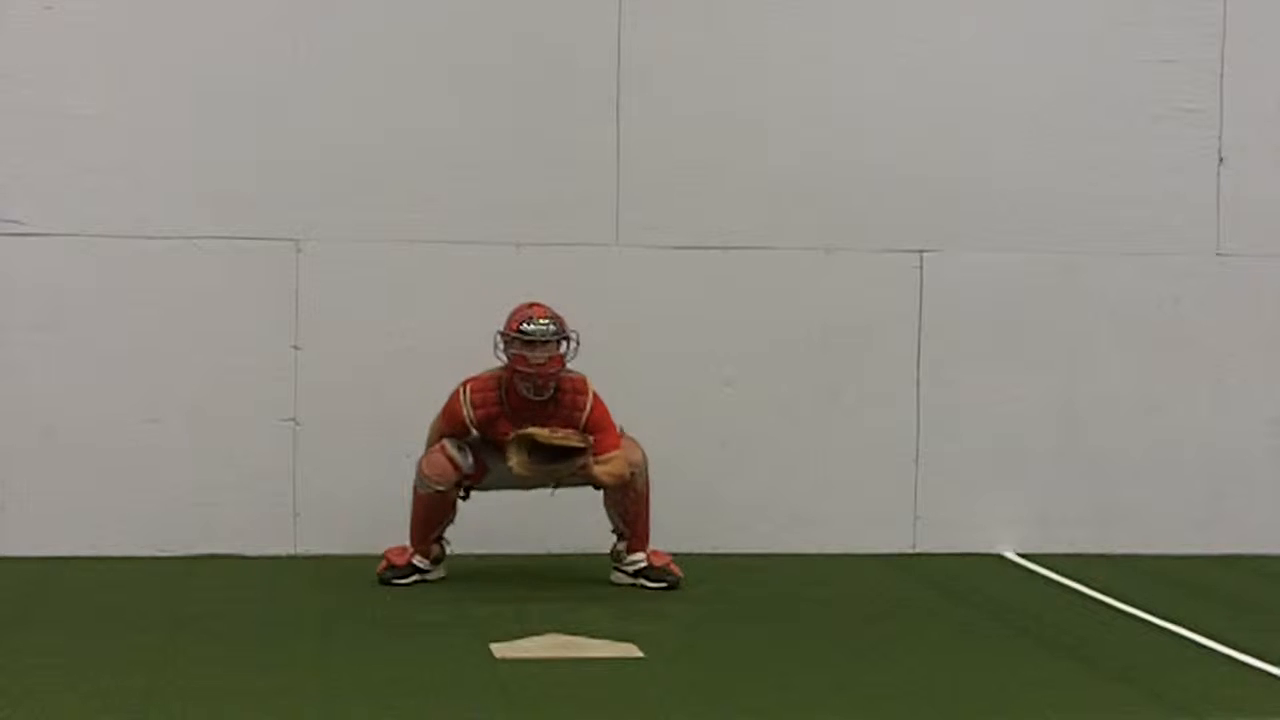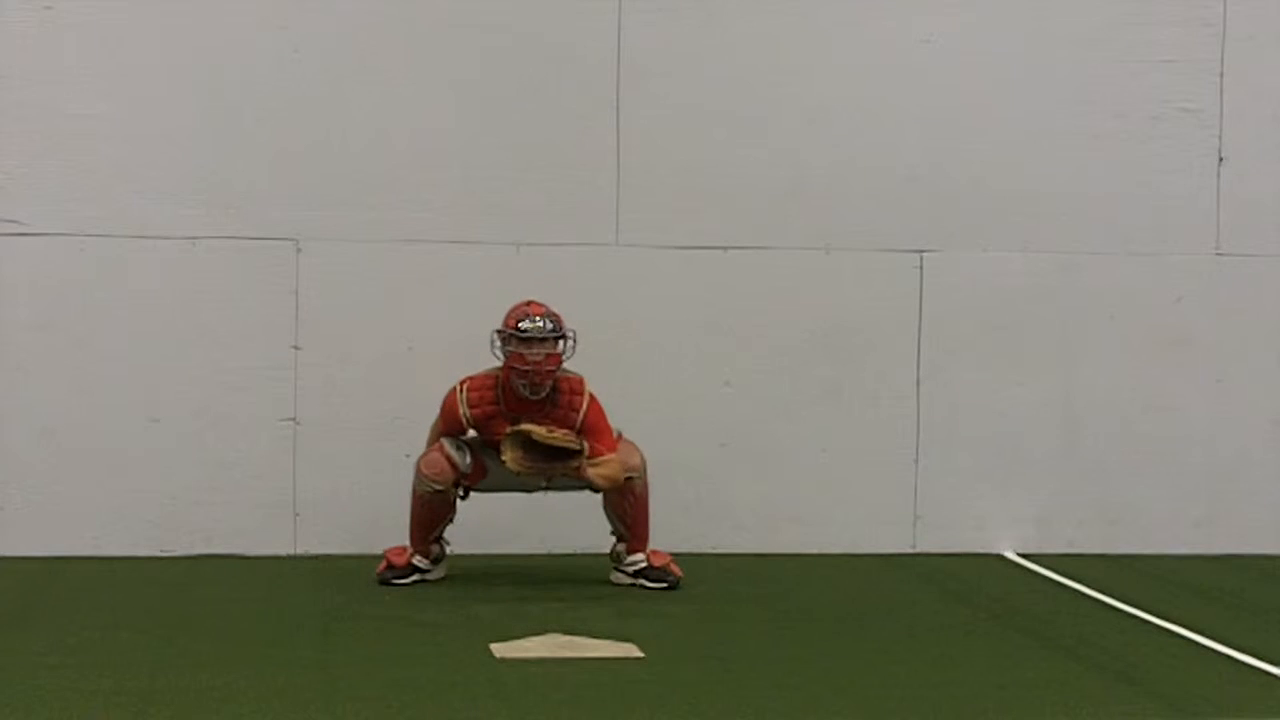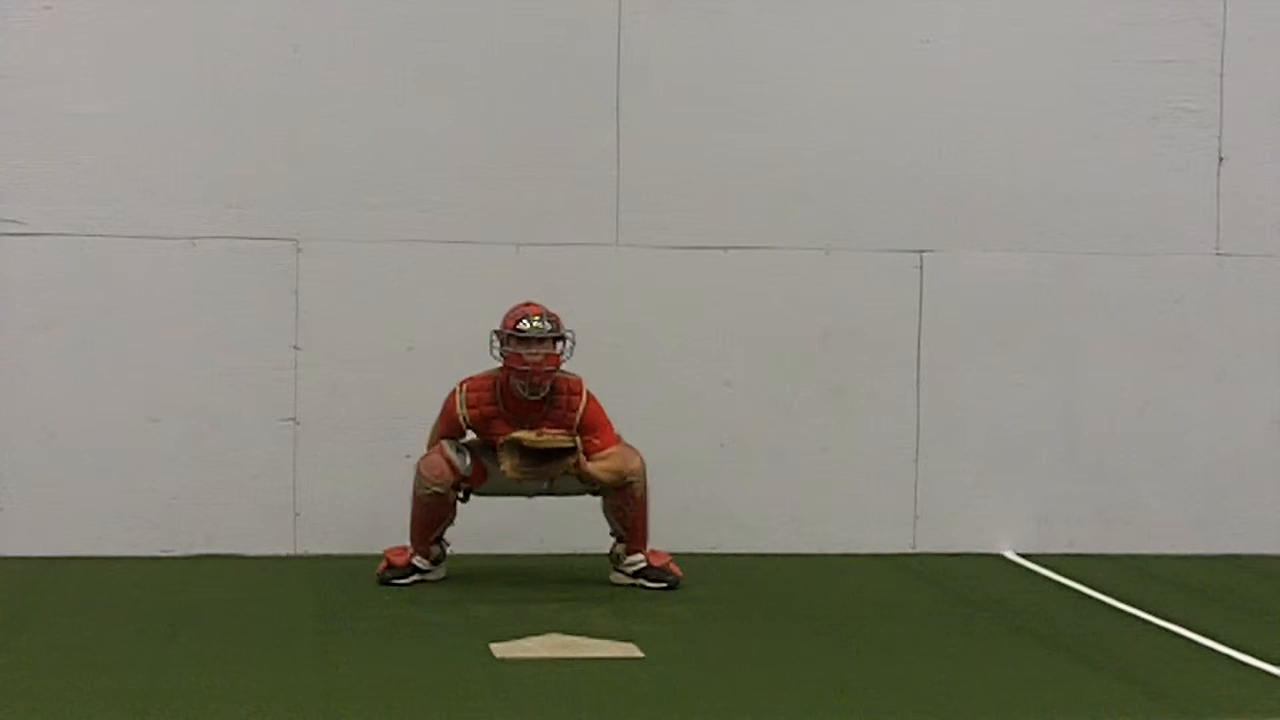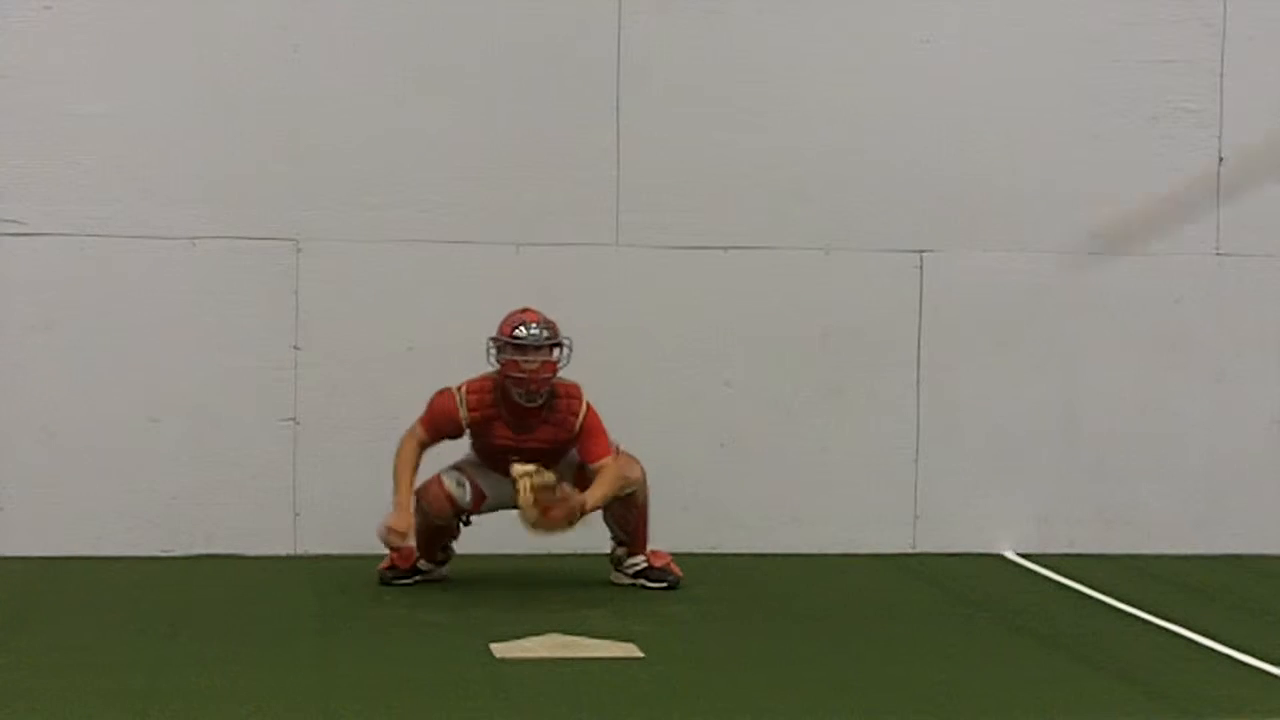
dt=0.4s
person 1, frame 1
left shoulder: (581, 396)
right shoulder: (477, 395)
left elbow: (619, 470)
right elbow: (440, 432)
left wrist: (592, 472)
right wrist: (431, 479)
right hip: (497, 460)
left knee: (631, 456)
right knee: (436, 465)
left ankle: (633, 557)
right ankle: (423, 555)
person 1, frame 2
left shoulder: (577, 397)
right shoulder: (473, 394)
left elbow: (614, 473)
right elbow: (440, 435)
left wrist: (587, 475)
right wrist: (431, 484)
right hip: (496, 462)
left knee: (628, 459)
right knee: (433, 465)
left ankle: (632, 558)
right ankle: (424, 555)
person 1, frame 3
left shoulder: (576, 398)
right shoulder: (472, 395)
left elbow: (617, 467)
right elbow: (440, 441)
left wrist: (585, 469)
right wrist: (433, 489)
right hip: (497, 466)
left knee: (629, 463)
right knee: (433, 467)
left ankle: (632, 559)
right ankle: (424, 556)
person 1, frame 4
left shoulder: (573, 404)
right shoulder: (471, 398)
left elbow: (608, 472)
right elbow: (414, 441)
left wrist: (584, 504)
right wrist: (402, 508)
left hip: (556, 473)
right hip: (493, 475)
left knee: (628, 473)
right knee: (435, 499)
left ankle: (632, 560)
right ankle: (430, 560)
